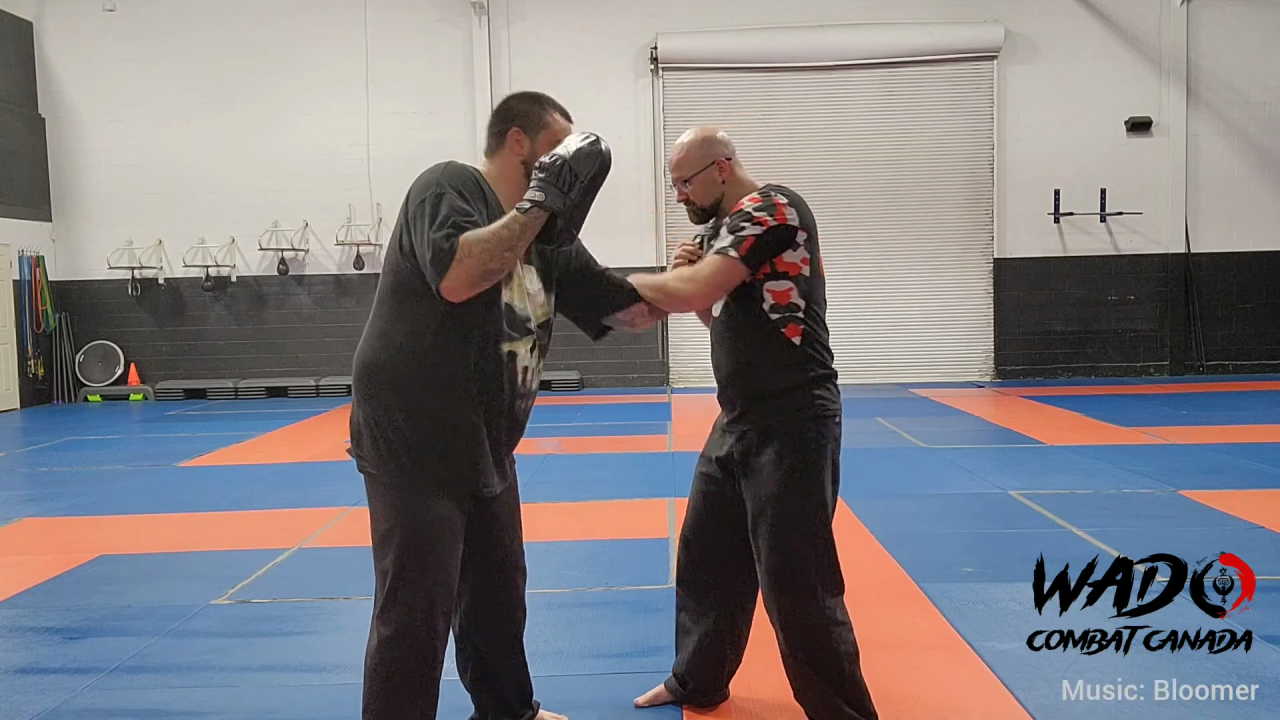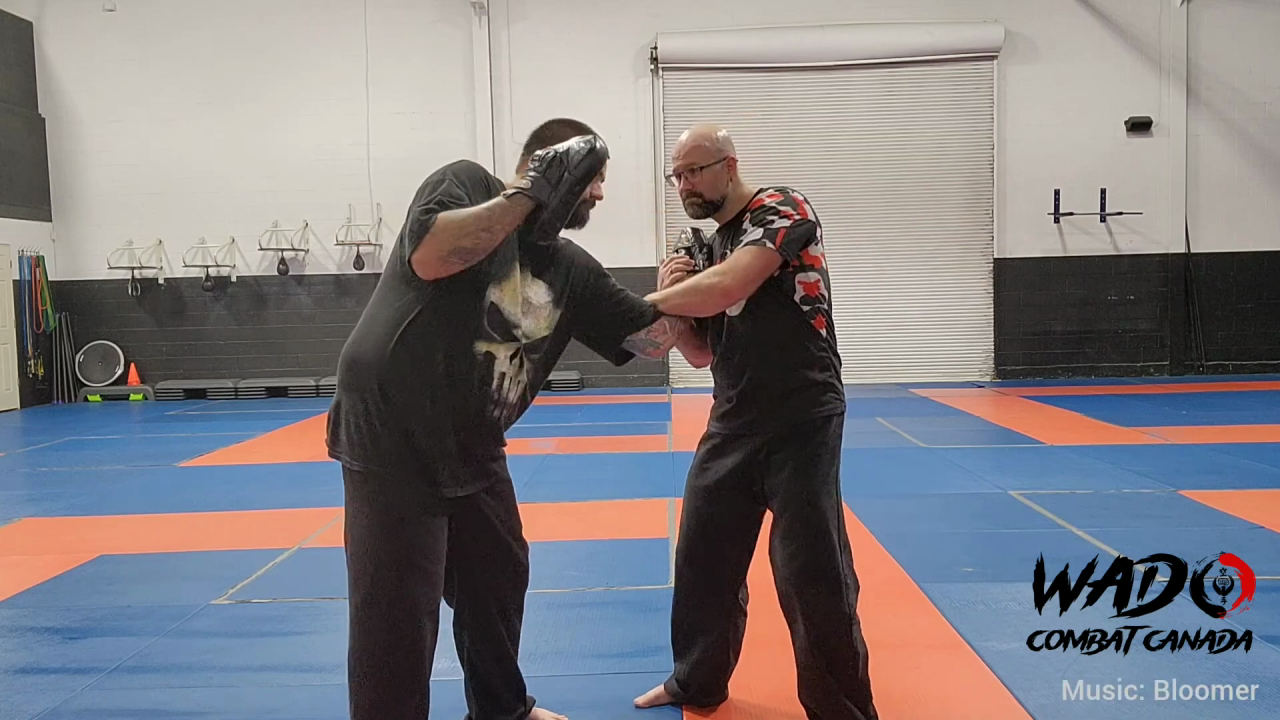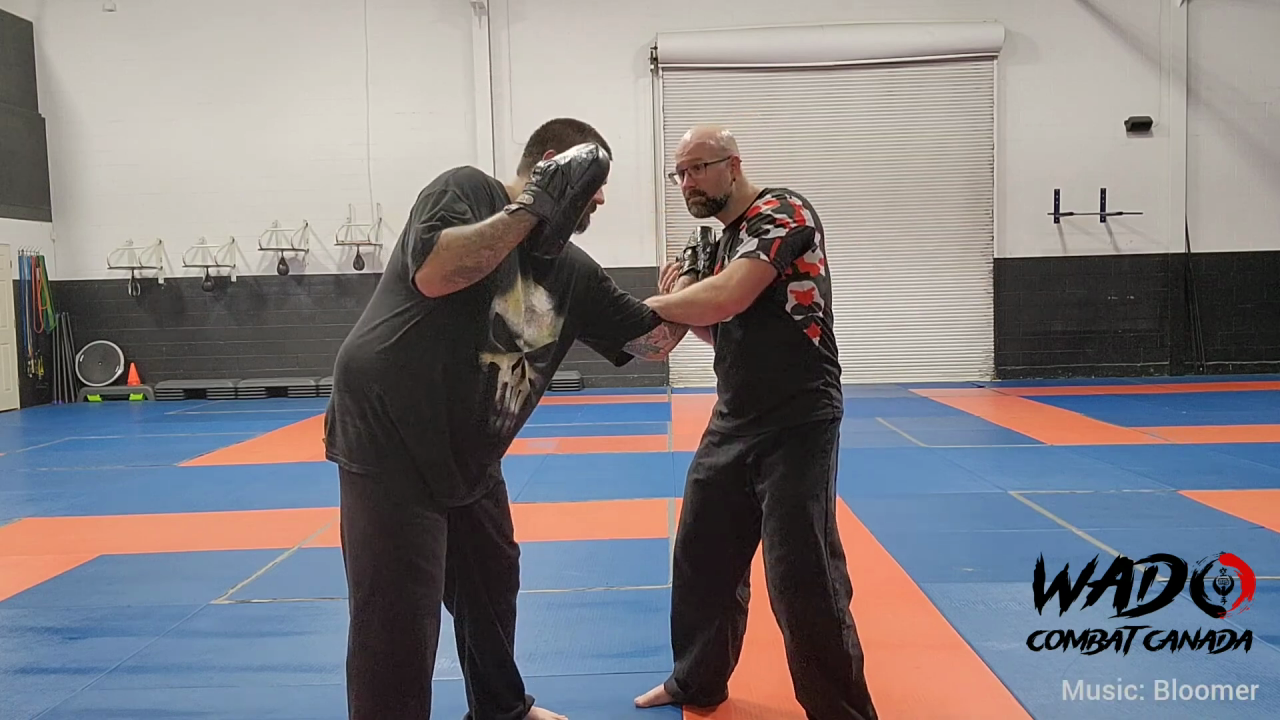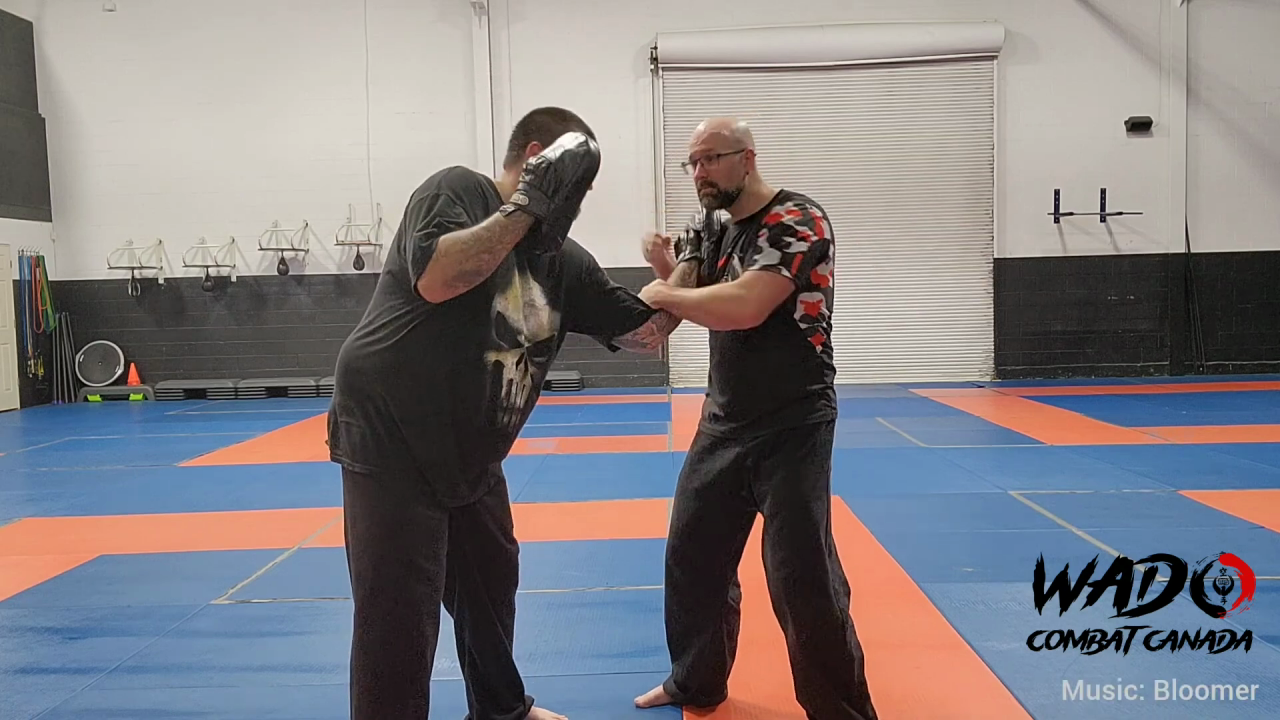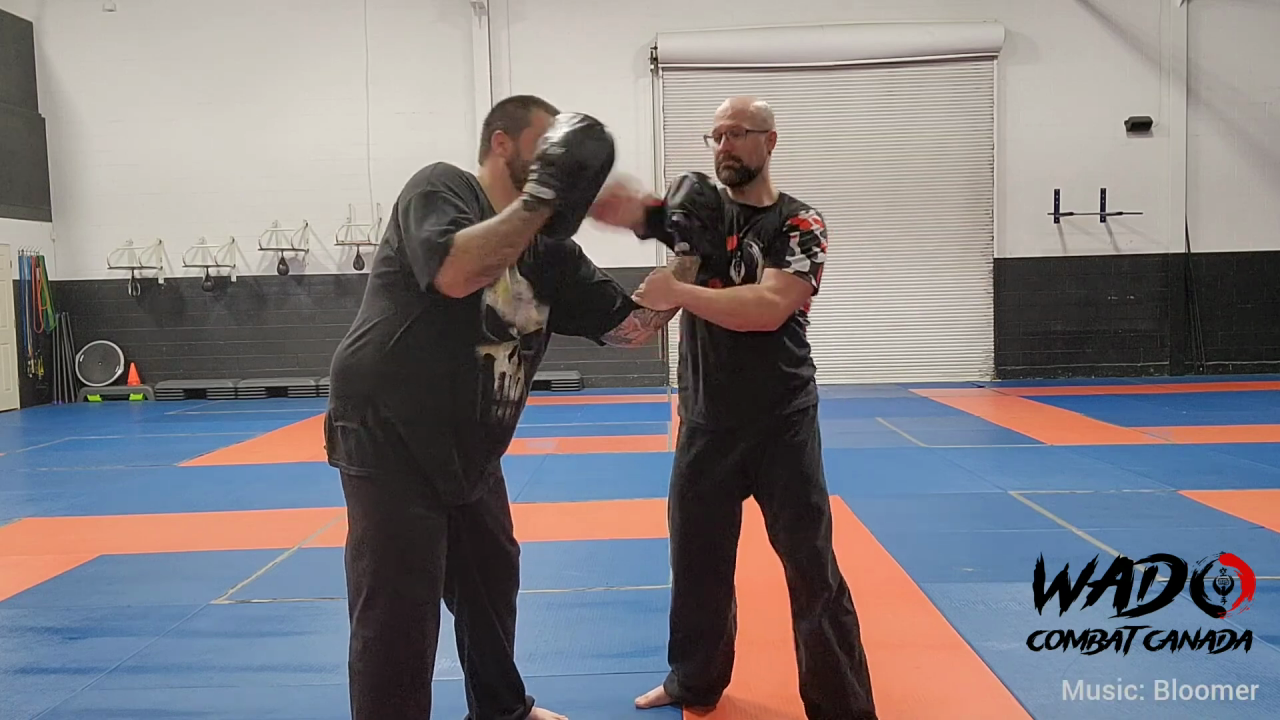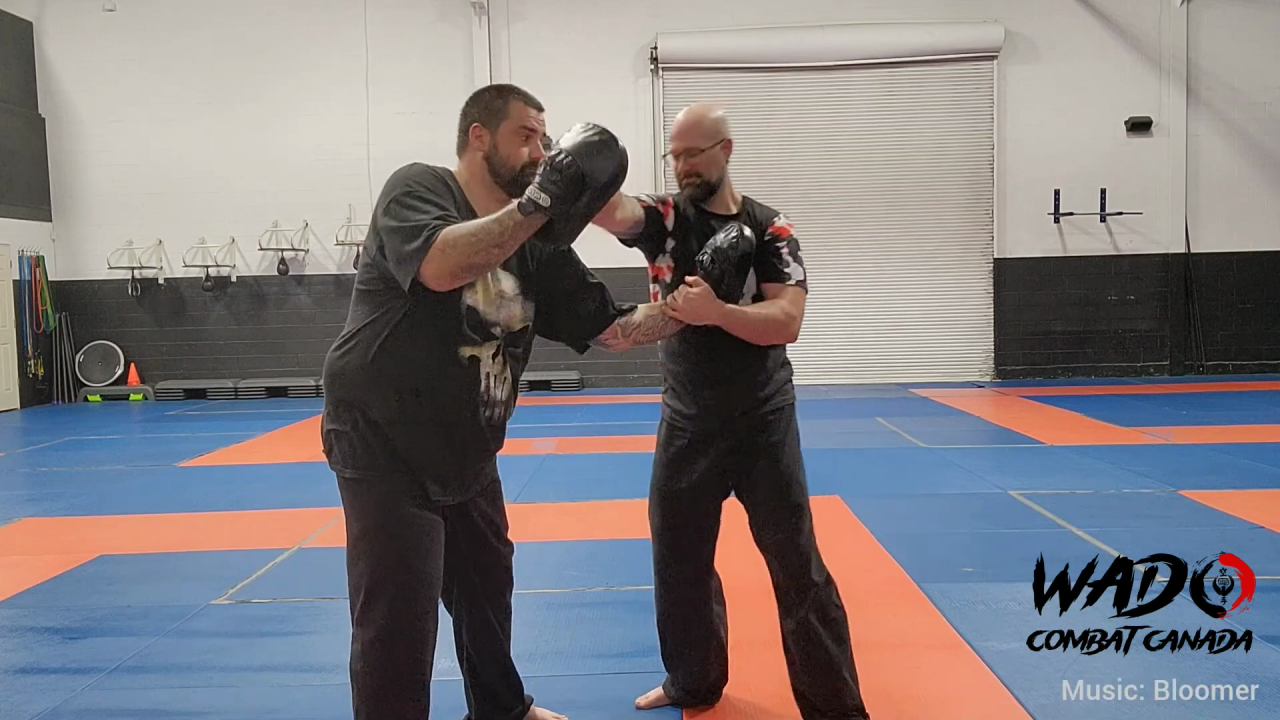
dt=0.3s
person 1, frame 1
left shoulder: (547, 237)
right shoulder: (449, 185)
left elbow: (633, 307)
right elbow: (458, 279)
right wrist: (541, 202)
left hip: (484, 449)
right hip: (413, 444)
left knee: (498, 592)
right knee: (416, 613)
person 1, frame 2
left shoulder: (572, 269)
right shoulder: (465, 182)
left elbow: (655, 334)
right elbow: (429, 257)
right wrist: (528, 195)
left hip: (472, 448)
right hip: (392, 437)
left knee: (499, 582)
right knee: (397, 616)
person 1, frame 3
left shoulder: (573, 271)
right shoulder: (466, 189)
left elbow: (654, 336)
right elbow: (434, 274)
right wrist: (530, 207)
left hip: (469, 452)
right hip: (389, 436)
left knee: (492, 586)
right knee: (398, 617)
person 1, frame 4
left shoulder: (564, 260)
right shoulder: (458, 189)
left elbow: (643, 328)
right elbow: (435, 279)
right wrist: (526, 207)
left hip: (470, 452)
right hip: (391, 439)
left knee: (490, 586)
right knee: (397, 615)
person 1, frame 5
left shoulder: (551, 250)
right shoulder: (441, 187)
left elbow: (630, 323)
right elbow: (455, 274)
left wrist: (688, 267)
right wrist: (541, 195)
left hip: (468, 451)
right hip: (389, 442)
left knee: (491, 586)
right knee: (398, 617)
person 1, frame 6
left shoulder: (537, 244)
right shoulder: (418, 188)
left elbow: (613, 327)
right elbow: (440, 267)
right wrist: (539, 202)
left hip: (467, 453)
right hip: (385, 446)
left knee: (488, 590)
right knee: (397, 619)
person 2, frame 1
left shoulder: (773, 208)
right shoulder: (732, 230)
left elbow: (691, 291)
left wrist: (636, 282)
right wrist: (694, 272)
left hip: (791, 423)
right hip: (740, 422)
left knee: (796, 581)
right knee: (707, 557)
person 2, frame 2
left shoulder: (781, 208)
right shoulder: (708, 246)
left elbow: (728, 288)
right elbow: (702, 353)
left wrist: (654, 300)
right wrist: (675, 298)
left hip: (801, 424)
right hip: (732, 424)
left knee: (812, 579)
right knee: (702, 560)
person 2, frame 3
left shoulder: (782, 212)
right shoulder: (715, 245)
left elbow: (726, 298)
left wrist: (656, 304)
right wrist: (680, 295)
left hip: (797, 426)
right hip: (732, 423)
left knee: (802, 578)
right knee: (701, 558)
person 2, frame 4
left shoulder: (797, 218)
right shoulder: (713, 234)
left elbow: (746, 307)
right elbow: (701, 304)
left wrist: (665, 294)
right wrist: (664, 268)
left hip: (793, 428)
right hip: (723, 424)
left knee: (804, 581)
right knee: (692, 557)
person 2, frame 5
left shoulder: (801, 224)
right shoulder: (696, 208)
left elbow: (769, 309)
right elbow: (611, 206)
left wrist: (677, 291)
left hip: (782, 422)
right hip: (707, 422)
left knee: (811, 566)
right knee: (696, 560)
person 2, frame 6
left shoulder: (769, 229)
right shoulder: (663, 216)
left elbow: (786, 323)
right elbow: (611, 210)
left wrist: (714, 311)
left hip: (762, 420)
right hip: (686, 424)
left knee: (796, 564)
right knee: (679, 561)
